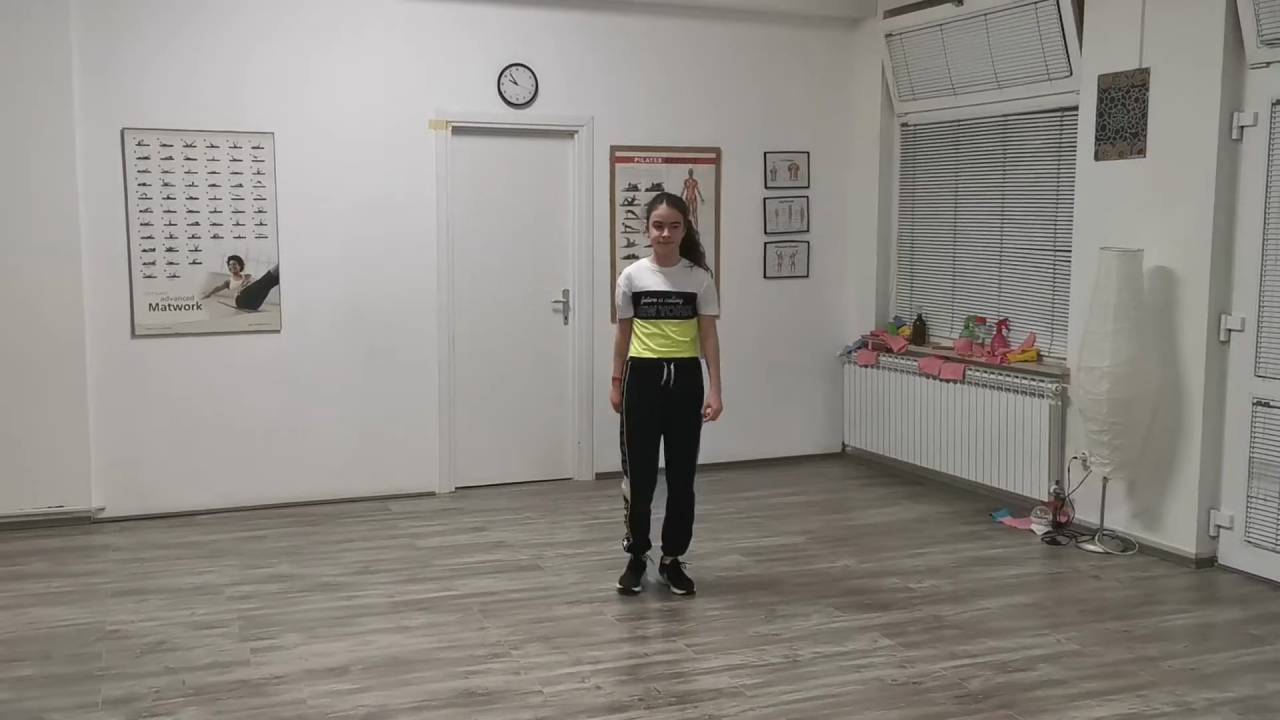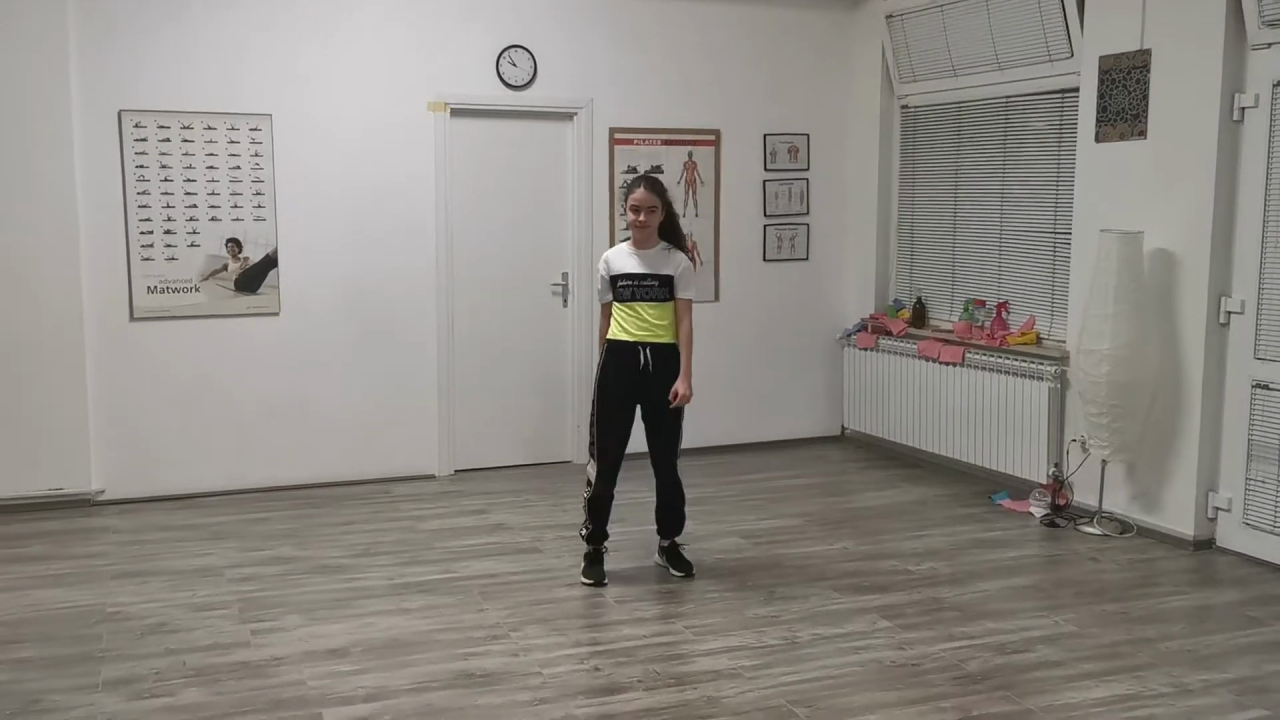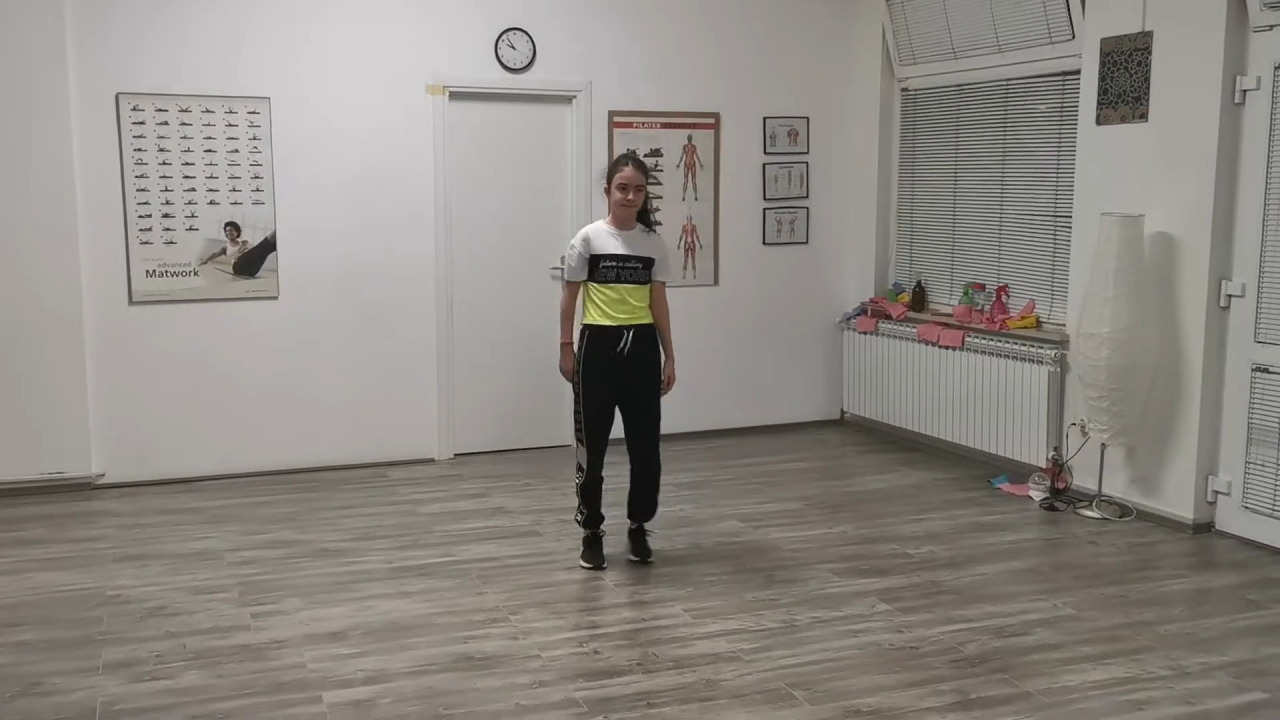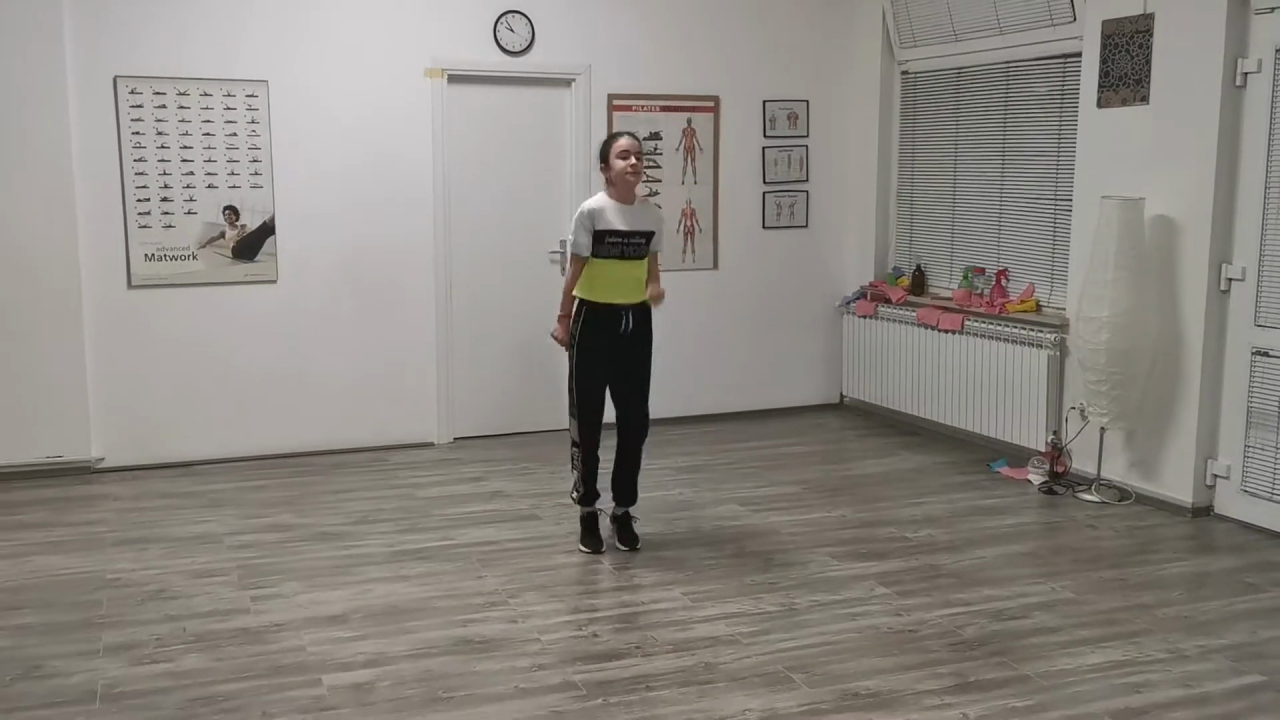
dt=0.3s
person 1, frame 1
left shoulder: (699, 278)
right shoulder: (632, 276)
left elbow: (709, 336)
right elbow: (623, 331)
left wrist: (715, 390)
right wrist: (616, 381)
left hip: (684, 379)
right hip: (641, 377)
left knee: (682, 475)
right knee: (639, 473)
left ankle: (671, 559)
right ankle: (636, 556)
person 1, frame 2
left shoulder: (677, 261)
right shoulder: (611, 259)
left elbow: (684, 321)
right elbow: (606, 317)
left wrist: (685, 375)
right wrist: (605, 362)
left hip: (662, 363)
right hip: (618, 361)
left knee: (666, 459)
right knee: (604, 458)
left ankle: (668, 543)
right ankle: (594, 548)
person 1, frame 3
left shoulder: (654, 243)
right shoulder: (588, 238)
left elbow: (659, 302)
right elbow: (570, 295)
left wrist: (669, 357)
right wrist: (566, 347)
left hip: (642, 348)
right hip: (598, 346)
left knee: (646, 444)
right knee: (592, 444)
left ankle: (636, 526)
right ankle: (592, 532)
person 1, frame 4
left shoulder: (652, 214)
right shoulder: (592, 211)
right elbow: (576, 269)
left wrist: (655, 289)
right wrist: (563, 319)
left hip: (636, 322)
right hip: (595, 322)
left knee: (635, 422)
right knee: (586, 421)
left ankle: (623, 510)
right ankle: (587, 512)
